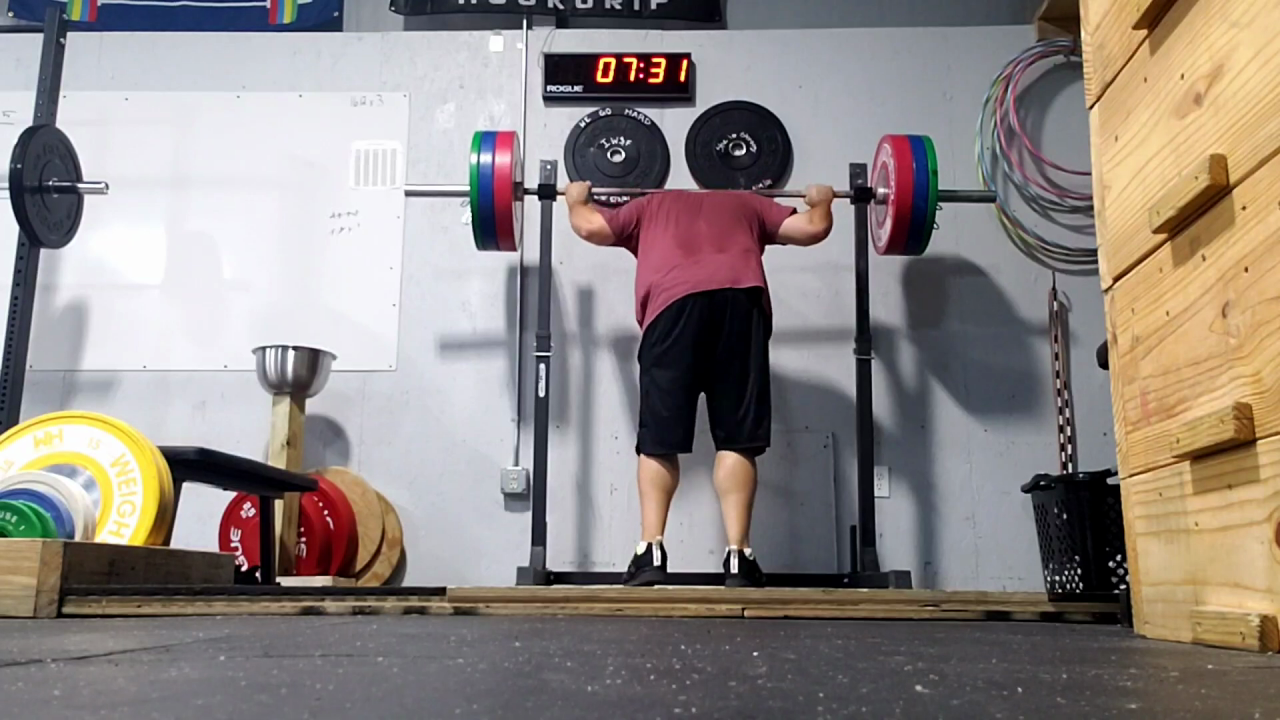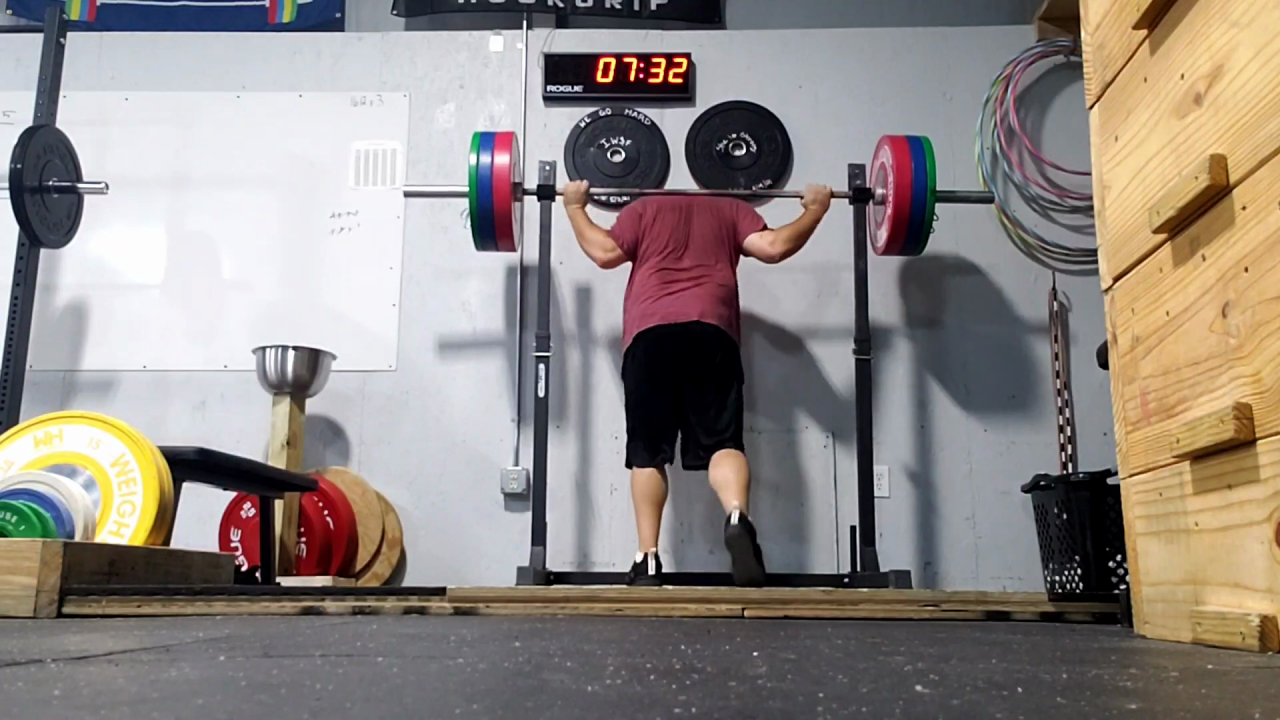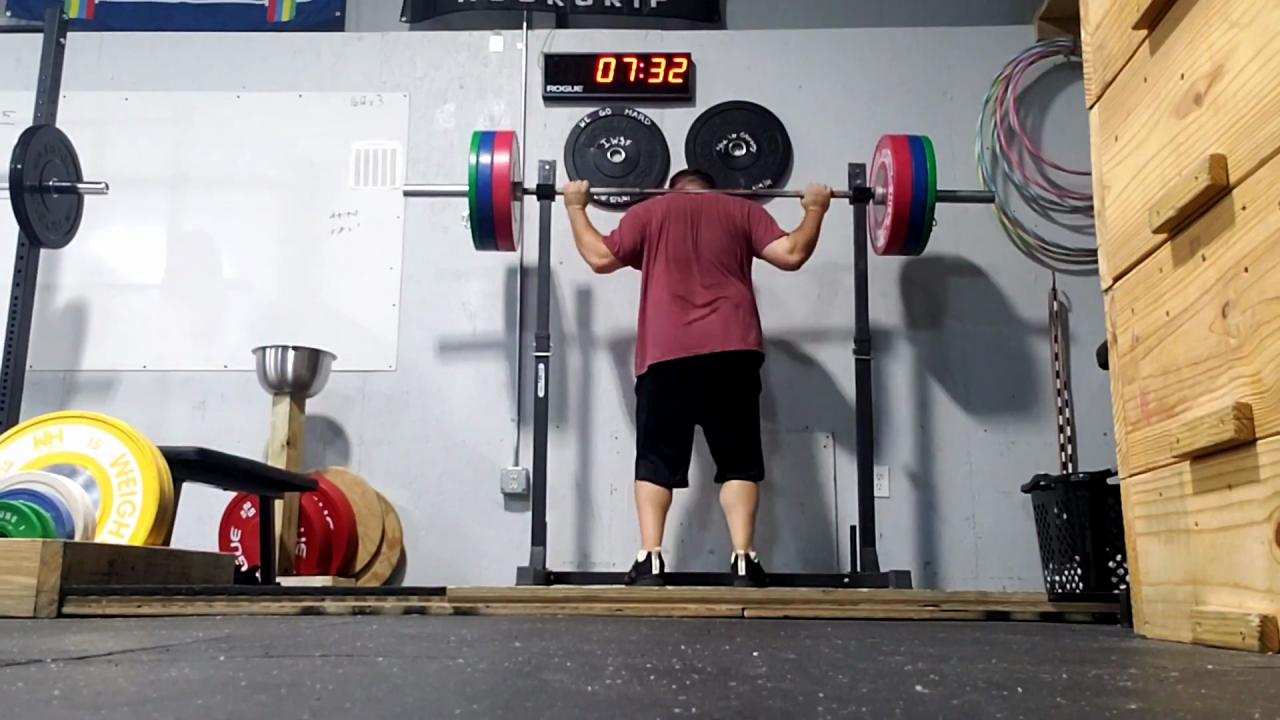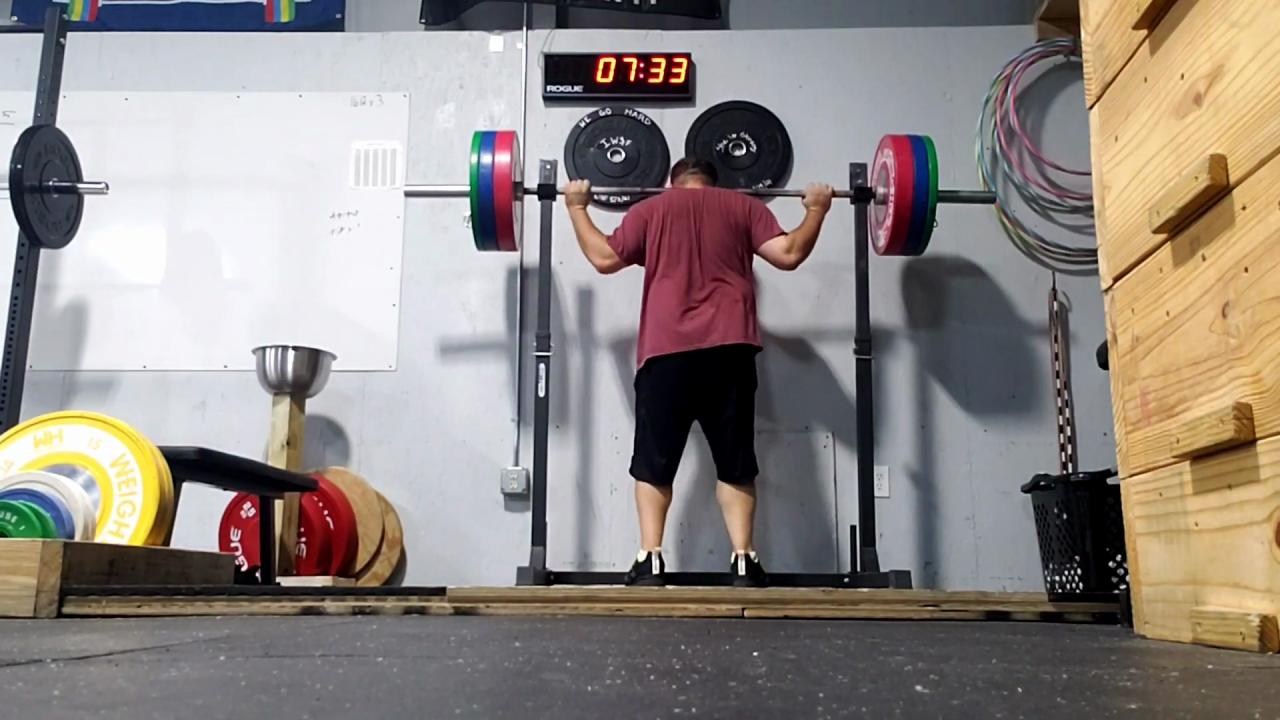
dt=0.5s
person 1, frame 1
left shoulder: (652, 206)
right shoulder: (747, 203)
left elbow: (590, 227)
right elbow: (813, 229)
left wrist: (576, 200)
right wrist: (821, 203)
left hip: (673, 304)
right hip: (740, 299)
left knee: (658, 439)
right knee: (736, 439)
left ankle: (651, 552)
right ankle: (737, 559)
person 1, frame 2
left shoulder: (642, 208)
right shoulder: (731, 209)
left elbow: (606, 253)
right elbow: (773, 247)
left wrist: (574, 207)
right wrist: (814, 209)
left hip: (650, 333)
right hip: (710, 329)
left knee: (647, 452)
right knee: (722, 443)
left ankle: (648, 561)
right ankle: (737, 520)
person 1, frame 3
left shoulder: (648, 211)
right shoulder: (743, 210)
left elbow: (600, 257)
right elbow: (792, 254)
left wrist: (575, 208)
right wrist: (814, 211)
left hip: (666, 354)
right hip: (730, 352)
left knee: (655, 464)
right knee: (738, 464)
left ankle: (650, 561)
right ankle: (744, 561)
person 1, frame 4
left shoulder: (650, 210)
right shoulder: (744, 206)
left elbow: (605, 258)
right elbow: (789, 254)
left wrist: (577, 208)
right wrist: (816, 209)
left hip: (666, 350)
right hip: (729, 349)
left knee: (653, 462)
right knee: (735, 463)
left ankle: (650, 560)
right ankle: (743, 561)
